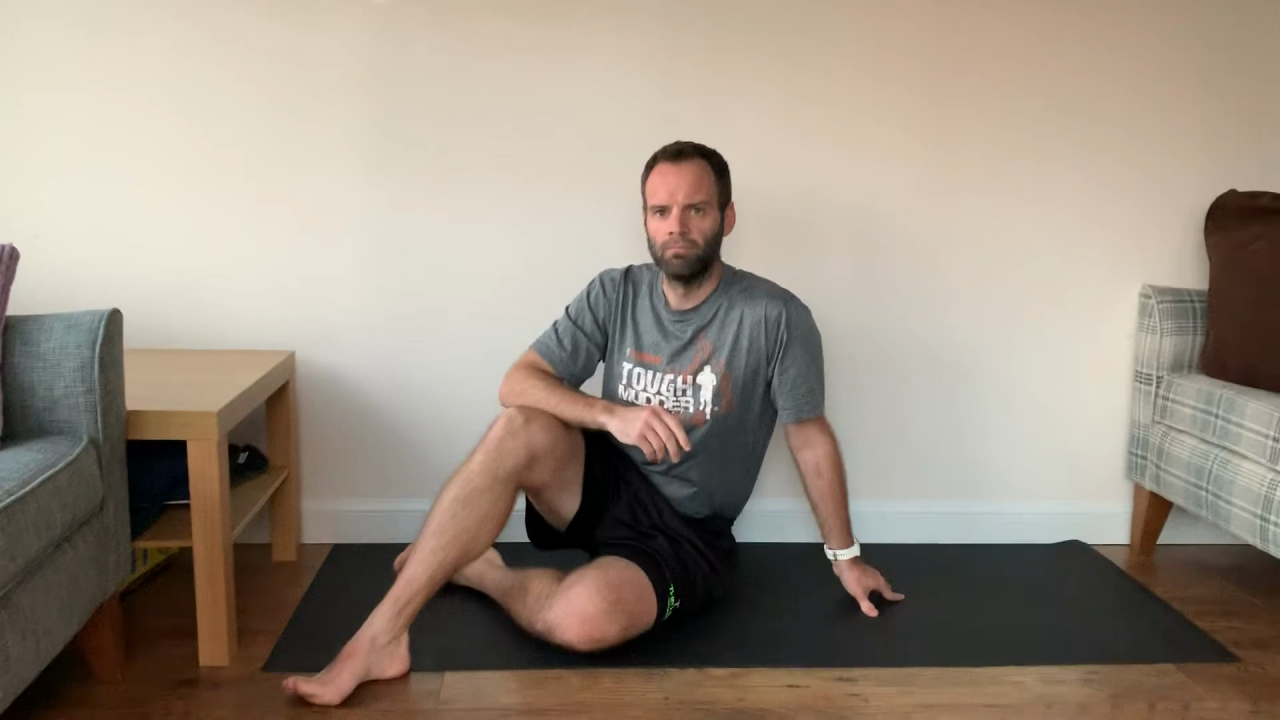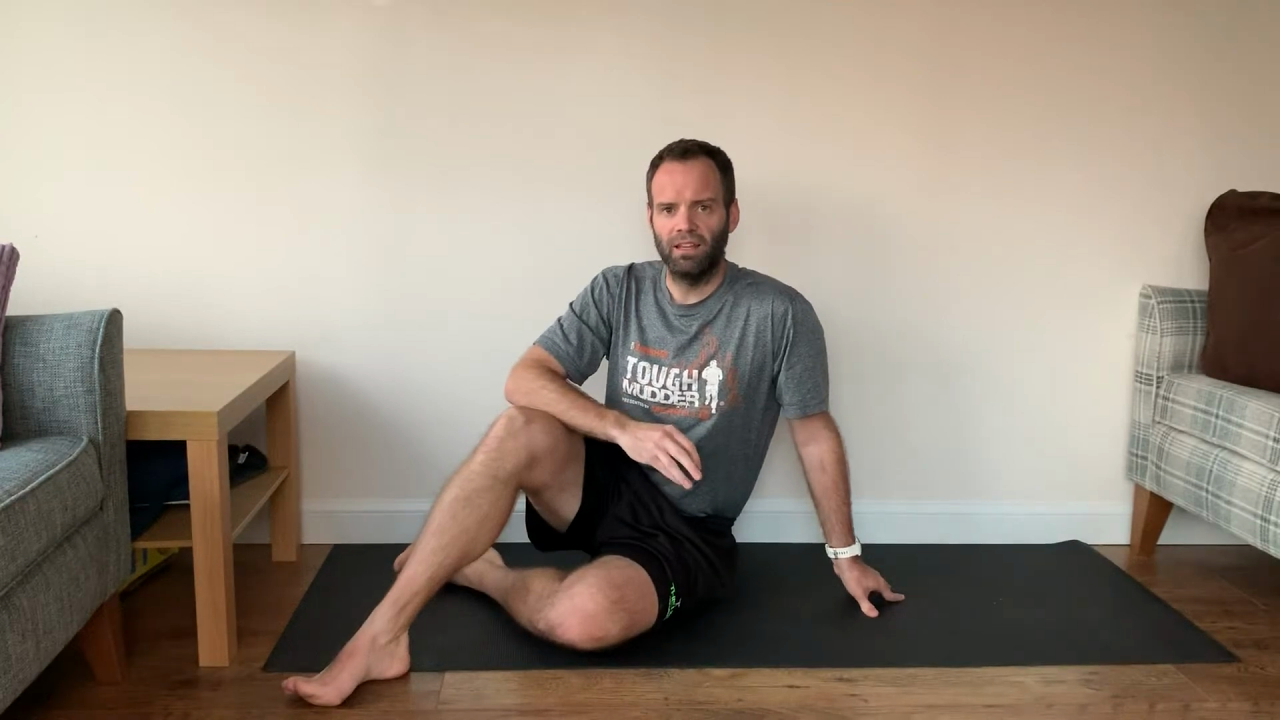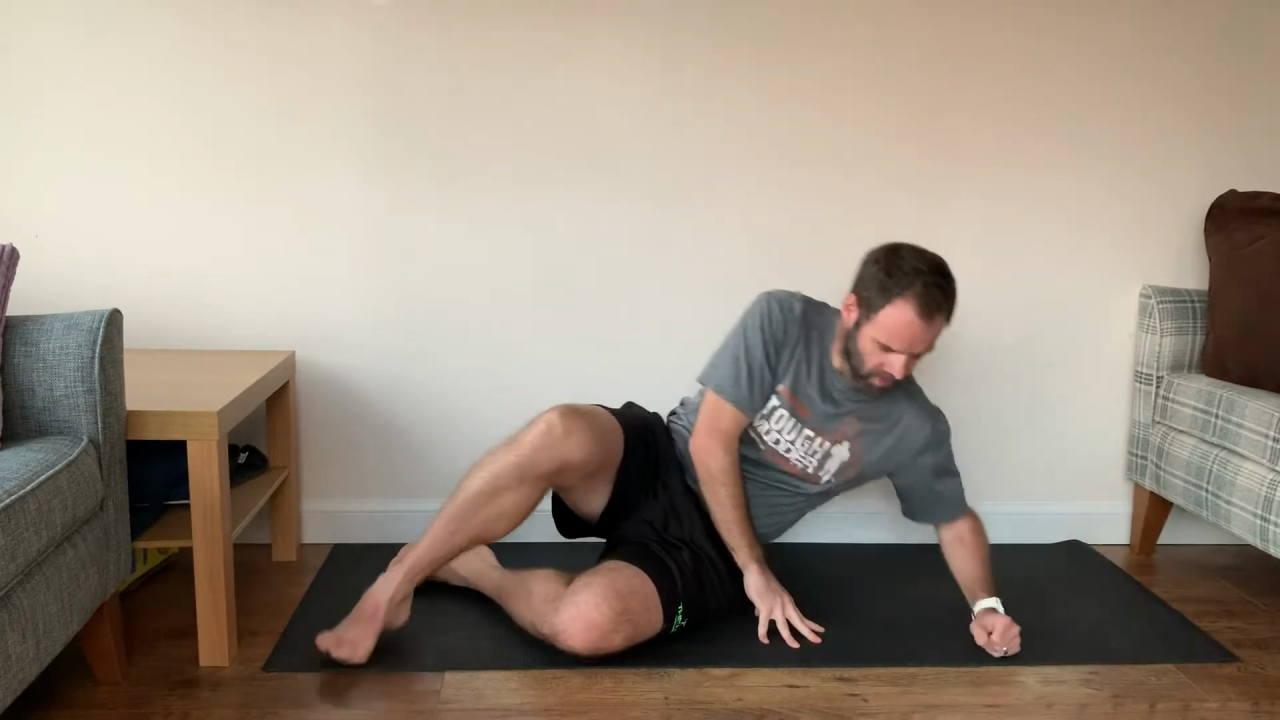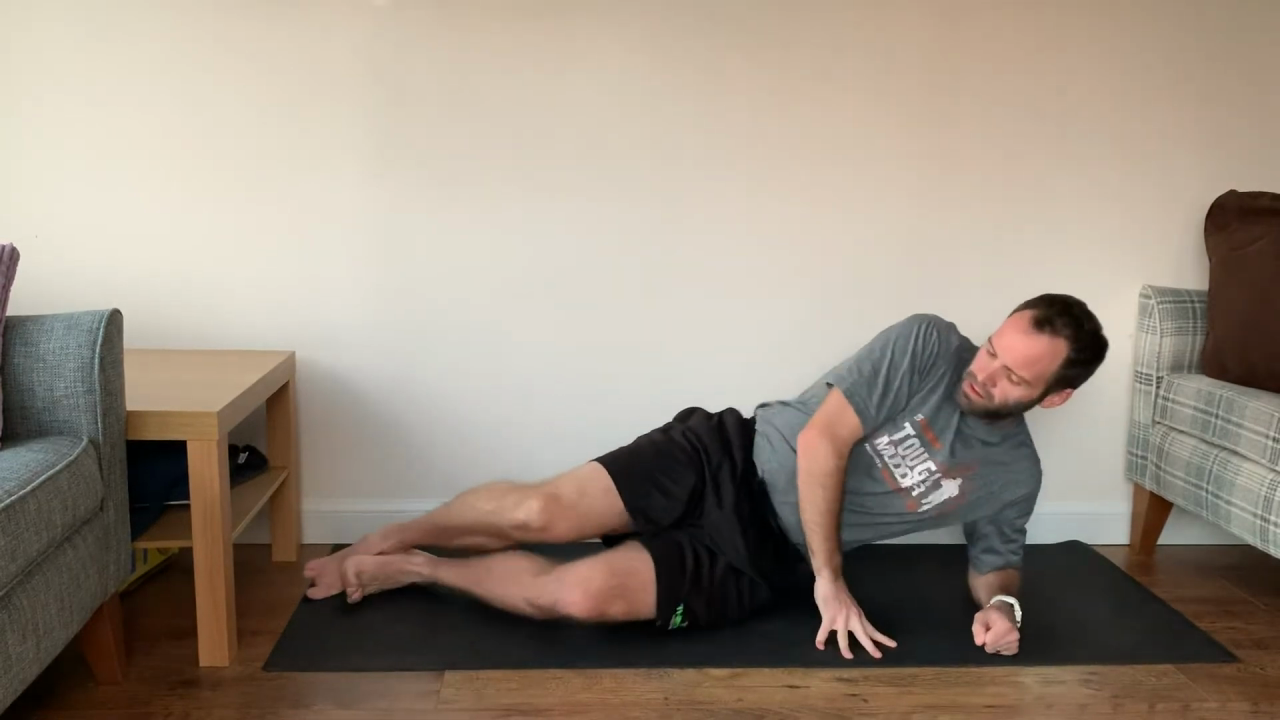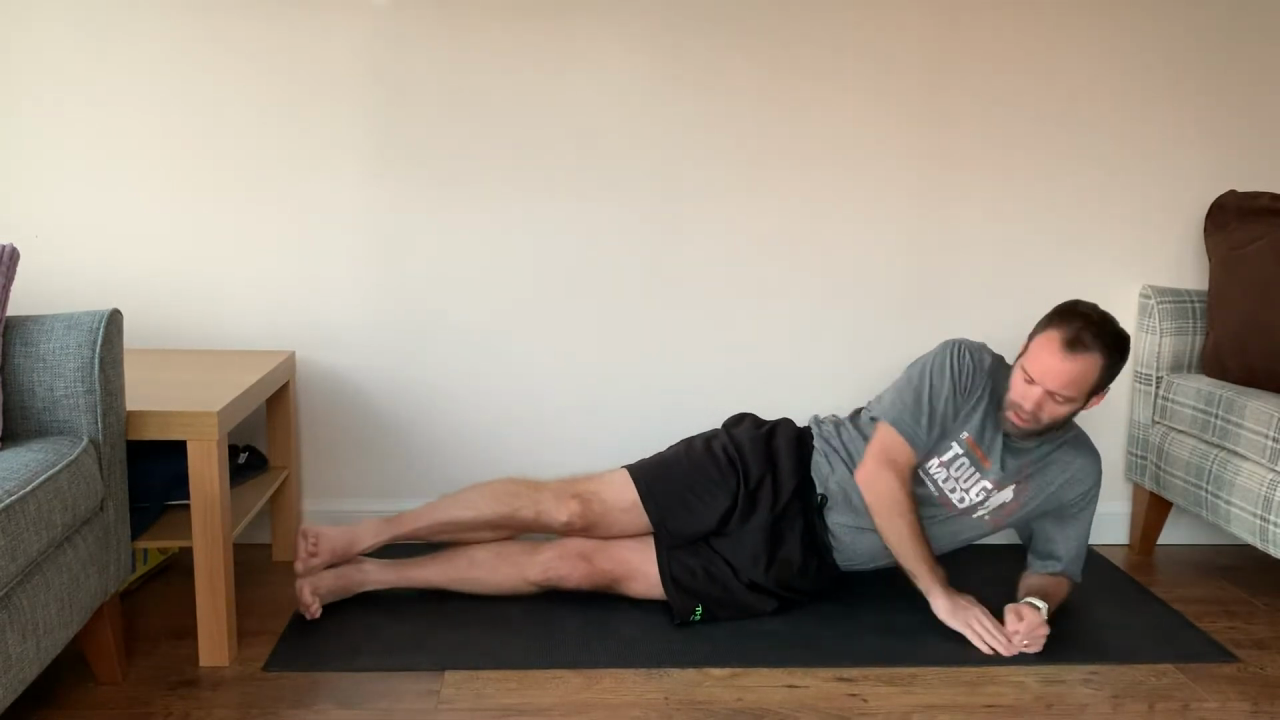
dt=1s
person 1, frame 1
left shoulder: (775, 318)
right shoulder: (613, 294)
left elbow: (810, 437)
right elbow: (517, 384)
left wrist: (844, 556)
right wrist: (611, 414)
left hip: (684, 533)
right hip: (605, 484)
left knee: (581, 621)
right knee: (518, 428)
left ankle: (479, 570)
right ankle: (380, 636)
person 1, frame 2
left shoulder: (780, 314)
right shoulder: (617, 290)
left elbow: (815, 433)
right elbow: (526, 380)
left wrist: (845, 555)
right wrist: (630, 432)
left hip: (686, 530)
right hip: (607, 481)
left knee: (582, 618)
right knee: (519, 430)
left ankle: (479, 571)
right ankle: (381, 637)
person 1, frame 3
left shoulder: (913, 427)
right shoulder: (779, 318)
left elbow: (955, 521)
right elbow: (710, 441)
left wrist: (985, 604)
right wrist: (755, 571)
left hip: (701, 538)
right hip: (655, 459)
left knee: (586, 626)
right knee: (561, 432)
left ankle: (470, 566)
right ankle: (395, 585)
person 1, frame 4
left shoulder: (1015, 472)
right shoulder: (927, 341)
left elbow: (995, 559)
right elbow: (821, 441)
left wrist: (1000, 605)
right wrist: (829, 581)
left hip: (757, 551)
right hip: (728, 457)
left knee: (580, 595)
right knee: (540, 511)
left ankle: (411, 568)
right ankle: (386, 538)
person 1, frame 5
left shoulder: (1075, 472)
right shoulder: (961, 365)
left elbow: (1054, 566)
right elbow: (876, 471)
left wrist: (1032, 605)
right wrist: (946, 599)
left hip: (794, 561)
right hip: (774, 470)
left knee: (577, 564)
right knee: (568, 507)
left ankle: (363, 578)
right ankle: (362, 537)
